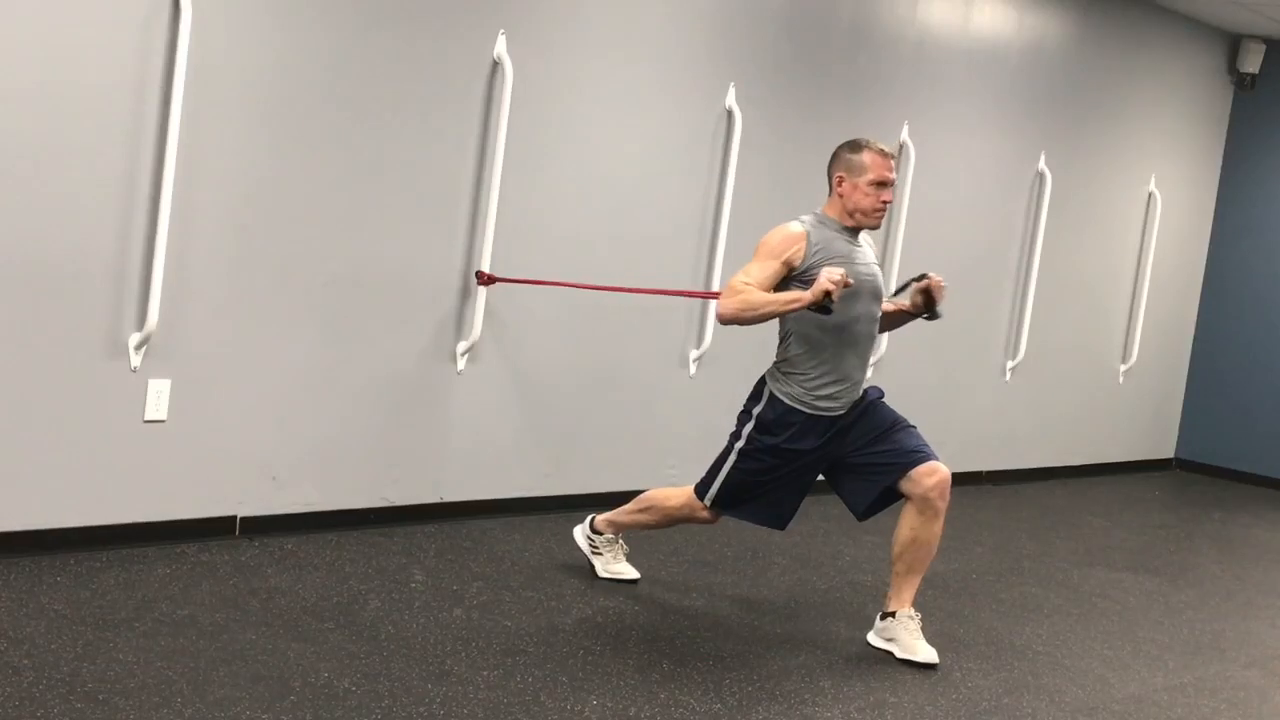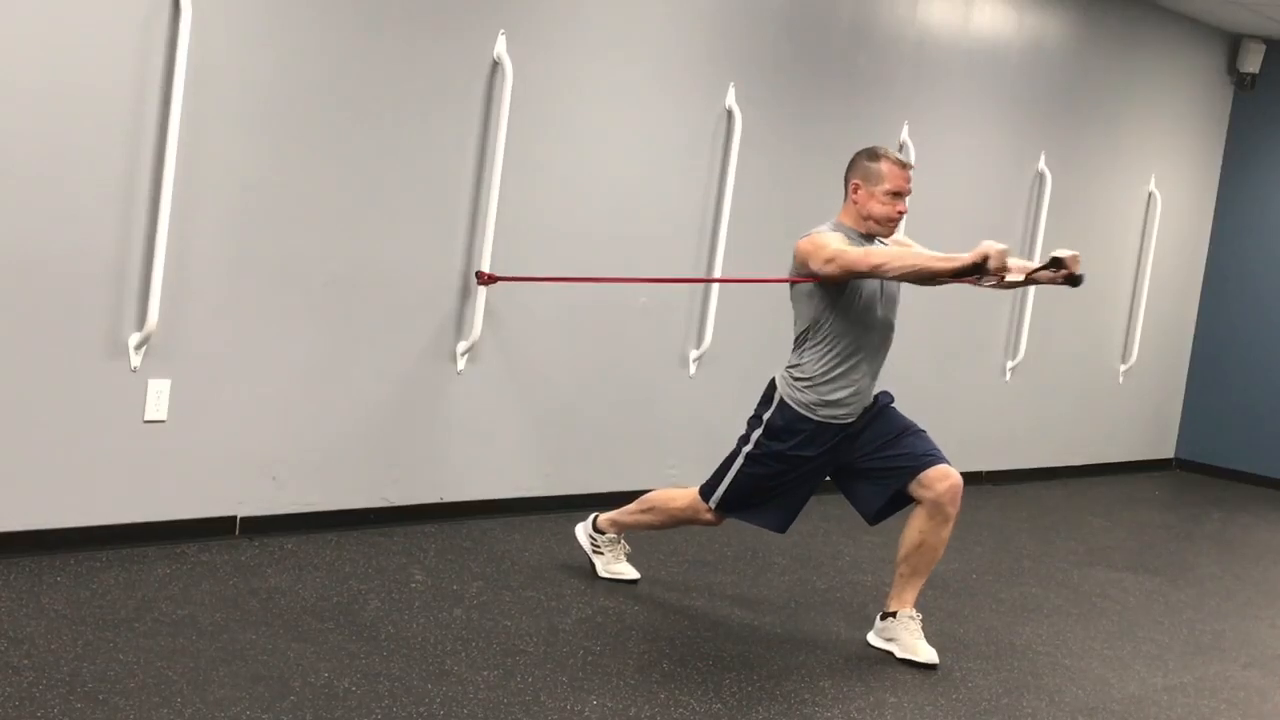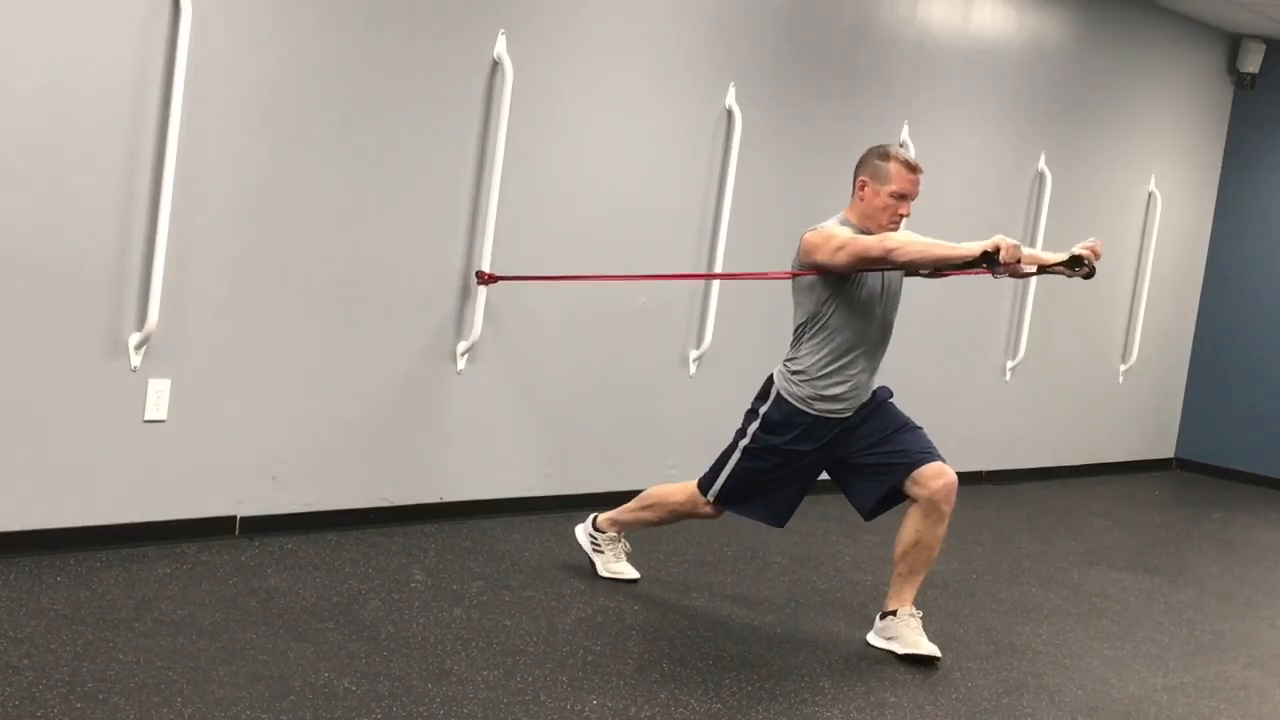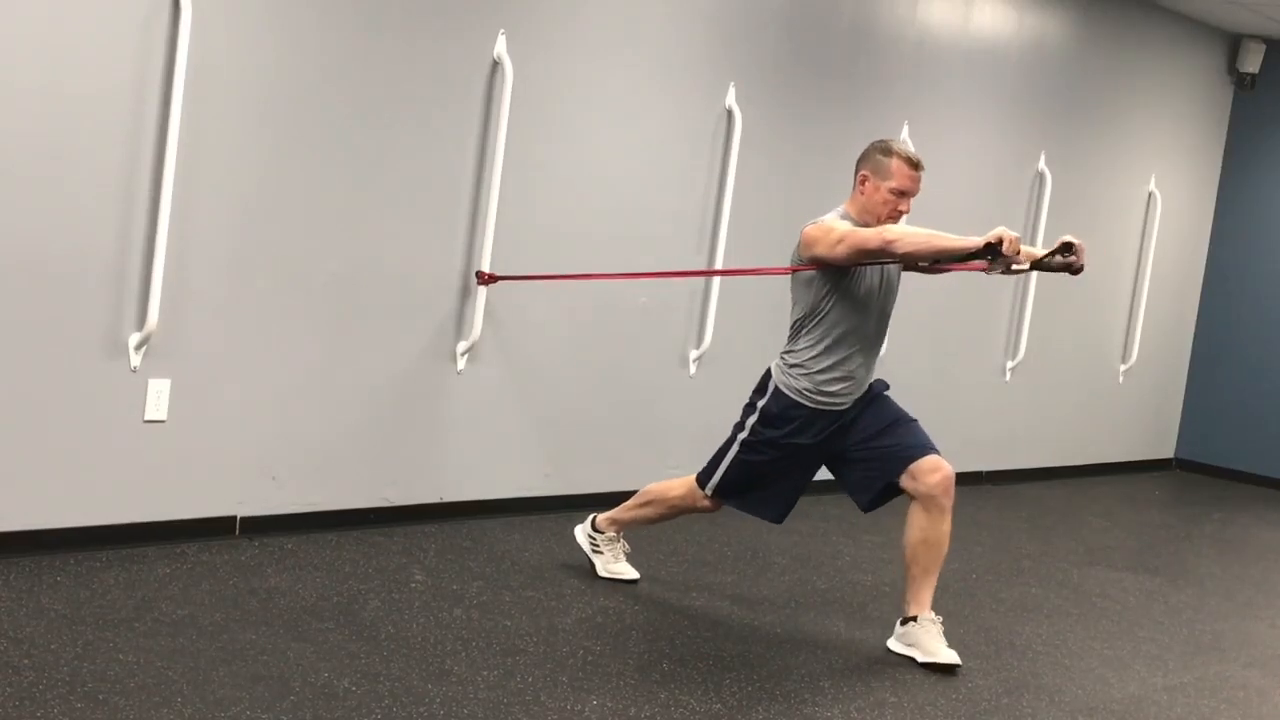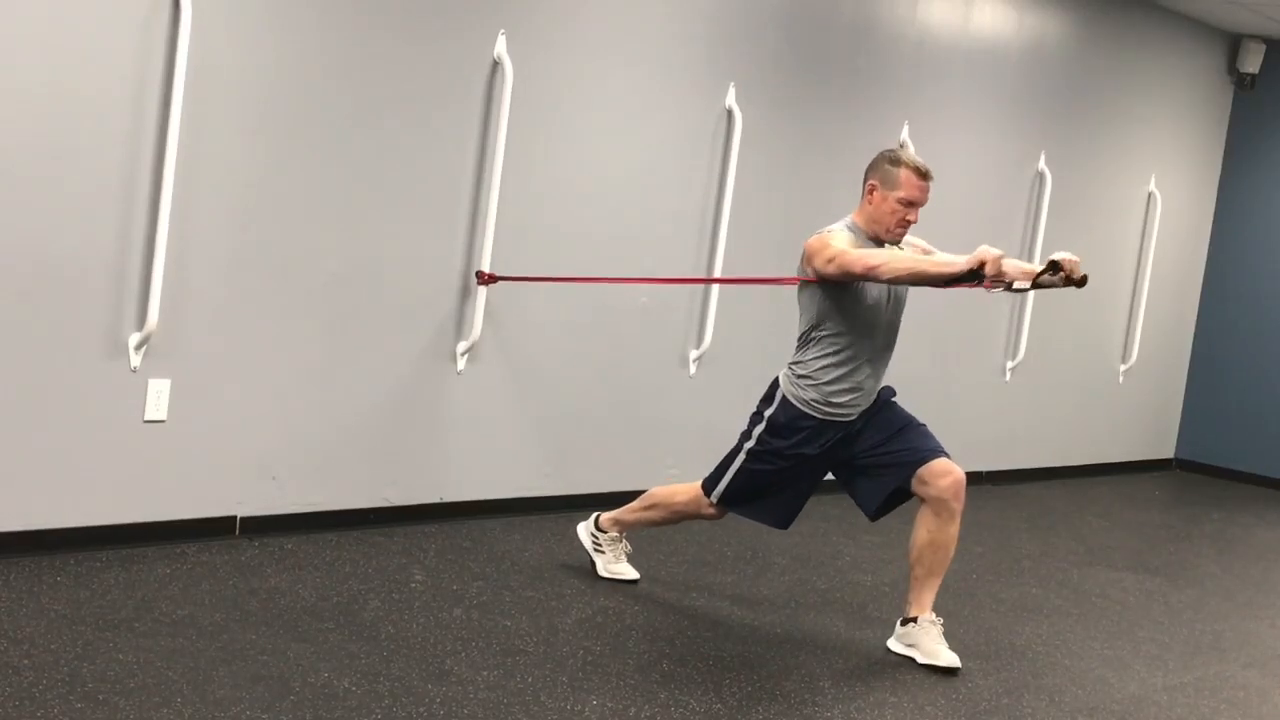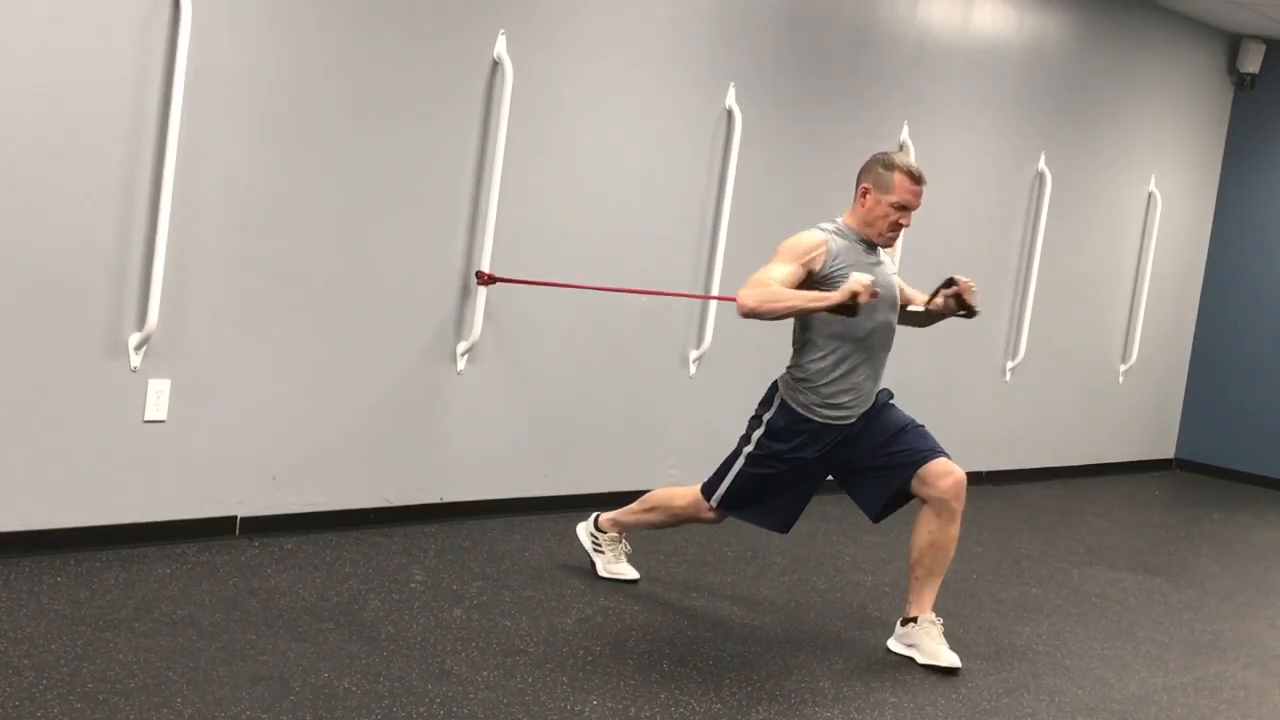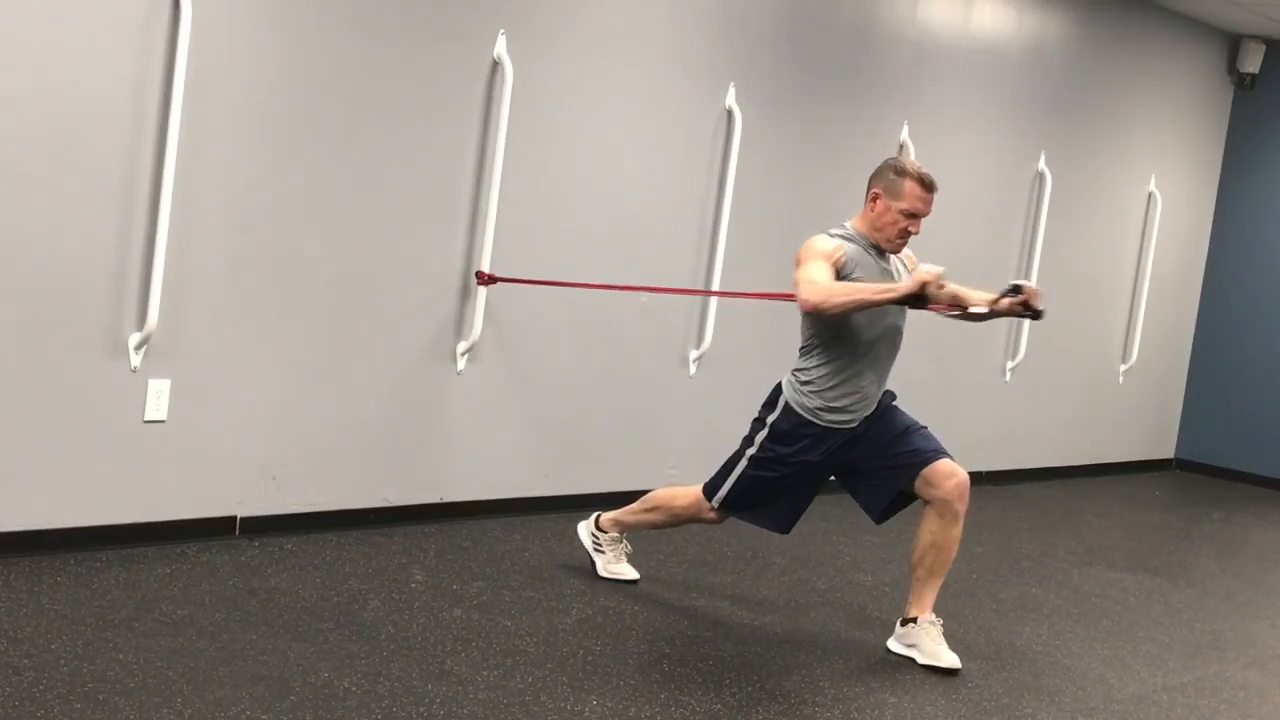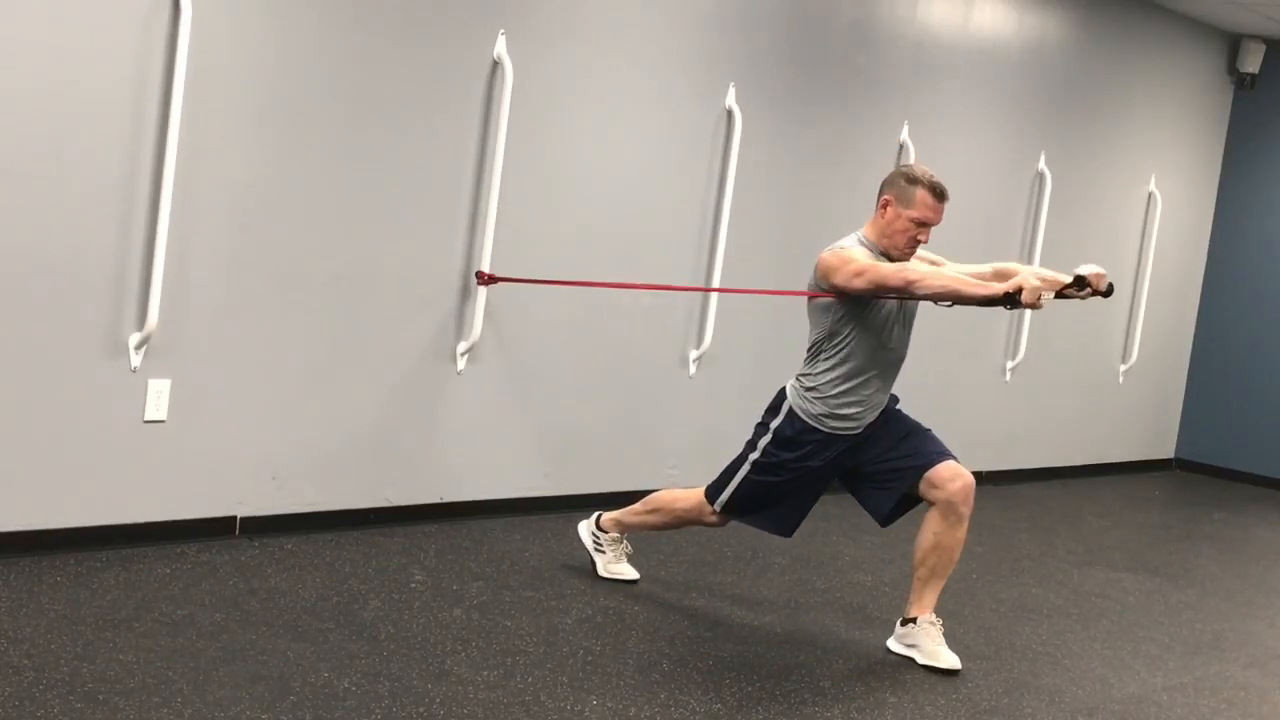
dt=0.4s
person 1, frame 1
left shoulder: (864, 244)
right shoulder: (794, 238)
right elbow: (729, 307)
left wrist: (911, 306)
right wrist: (807, 296)
left hip: (855, 409)
right hip: (789, 412)
left knee: (933, 483)
right knee: (706, 506)
left ankle: (897, 620)
right ankle: (600, 530)
person 1, frame 2
left shoulder: (896, 247)
right shoulder: (820, 245)
left elbow: (968, 270)
right elbow: (879, 266)
left wrist: (1038, 271)
right wrist: (970, 259)
left hip: (862, 414)
right hip: (798, 415)
left knee: (943, 488)
right knee: (709, 508)
left ankle: (896, 620)
right ankle: (602, 529)
person 1, frame 3
left shoulder: (896, 240)
right shoulder: (823, 240)
left elbow: (961, 256)
right elbow: (885, 251)
left wrist: (1054, 259)
right wrist: (981, 249)
left hip: (859, 410)
right hip: (795, 410)
left knee: (938, 486)
right knee: (707, 501)
left ankle: (895, 618)
right ankle: (604, 527)
person 1, frame 4
left shoulder: (892, 236)
right shoulder: (823, 233)
left elbow: (953, 255)
right elbow: (886, 243)
left wrist: (1041, 254)
right wrist: (981, 242)
left hip: (857, 402)
right hip: (792, 404)
left knee: (935, 481)
right knee: (707, 495)
left ankle: (916, 624)
right ankle: (602, 529)
person 1, frame 5
left shoulder: (904, 247)
right shoulder: (828, 244)
left elbow: (965, 267)
right elbow: (873, 266)
left wrist: (1042, 270)
right wrist: (966, 265)
left hip: (866, 410)
right hip: (802, 412)
left knee: (947, 484)
right knee: (711, 502)
left ankle: (916, 625)
right ankle: (605, 527)
person 1, frame 6
left shoulder: (881, 254)
right shoulder: (814, 246)
left elbow: (911, 312)
right elbow: (751, 300)
left wrist: (948, 303)
right wrist: (832, 298)
left hip: (867, 414)
right hip: (801, 417)
left knee: (948, 485)
right knee: (710, 507)
left ankle: (916, 625)
right ankle: (606, 528)
person 1, frame 7
left shoulder: (899, 257)
right shoulder: (828, 249)
left elbow: (951, 298)
right elbow: (815, 299)
left wrist: (997, 304)
right wrist: (900, 289)
left hip: (870, 417)
right hip: (803, 419)
left knee: (951, 487)
right knee: (713, 506)
left ankle: (916, 625)
right ankle: (606, 527)
person 1, frame 8
left shoulder: (912, 258)
right shoulder: (842, 259)
left elbow: (987, 274)
right elbow: (910, 281)
left wrist: (1068, 280)
right wrist: (1005, 289)
left hip: (873, 421)
right hip: (807, 423)
left knee: (956, 488)
right knee: (715, 509)
left ankle: (916, 625)
right ankle: (607, 527)
